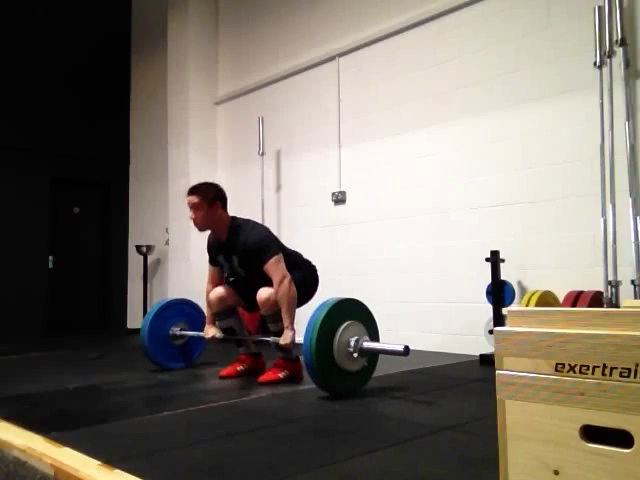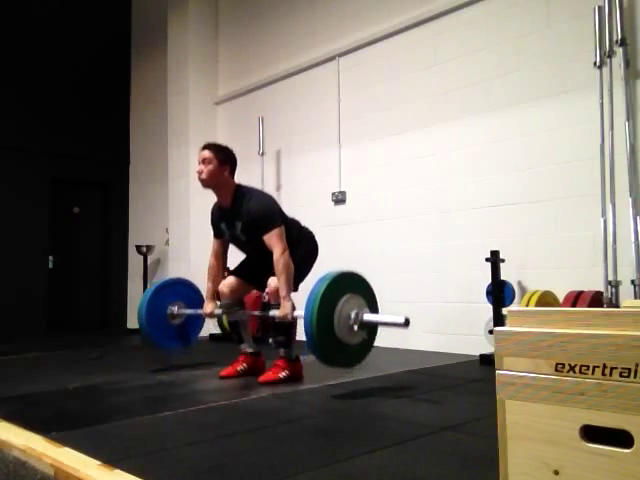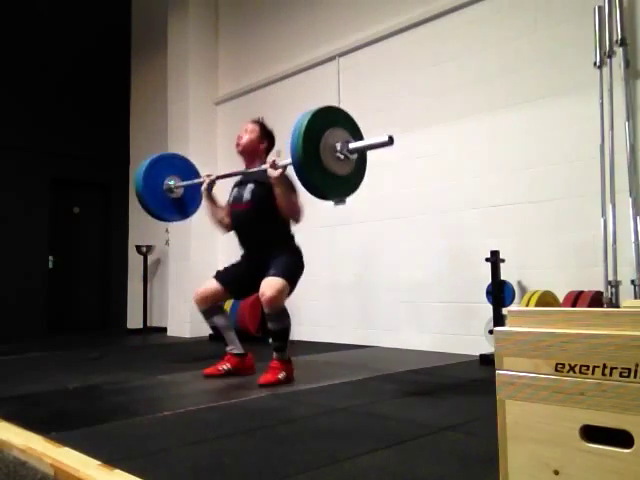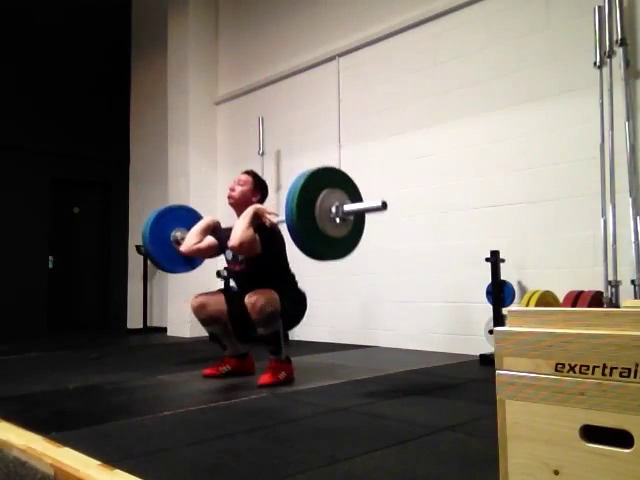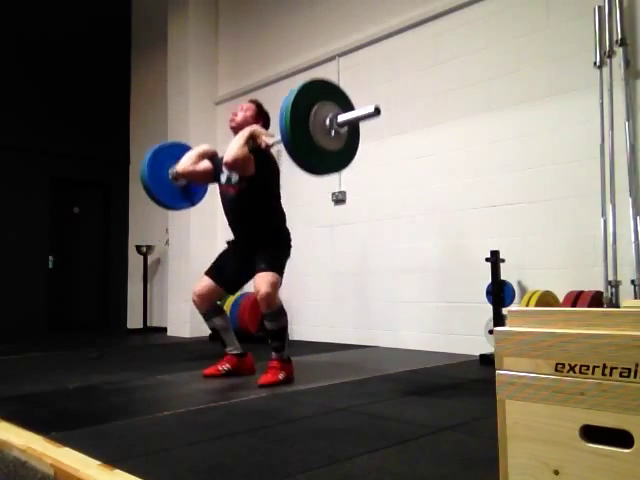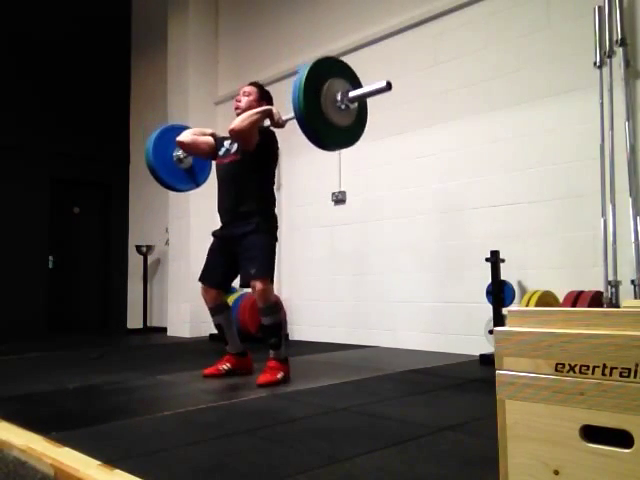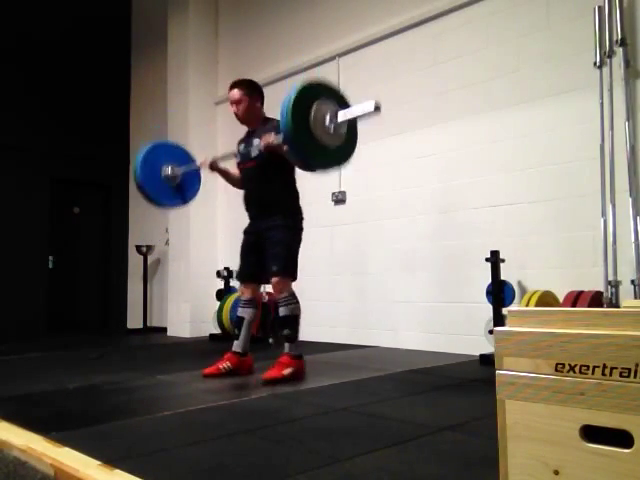
dt=0.7s
person 1, frame 1
left shoulder: (253, 237)
right shoulder: (214, 241)
left elbow: (282, 280)
right elbow: (213, 284)
left wrist: (288, 329)
right wrist: (210, 323)
left hip: (300, 277)
left knee: (266, 297)
right knee: (217, 297)
left ankle: (289, 362)
right ankle: (250, 356)
person 1, frame 2
left shoulder: (257, 205)
right shoulder: (218, 212)
left elbow: (281, 252)
right elbow: (217, 258)
left wrist: (286, 300)
right wrist: (209, 299)
left hip: (298, 248)
left knee: (274, 288)
right knee: (227, 290)
left ankle: (288, 362)
right ankle: (250, 356)
person 1, frame 3
left shoulder: (270, 176)
right shoulder: (238, 183)
left elbow: (294, 215)
right elbow: (227, 223)
left wrist: (277, 178)
right wrist: (208, 192)
left hip: (281, 256)
right hip: (252, 259)
left knee: (270, 294)
right knee: (204, 295)
left ankle: (281, 361)
right ankle: (237, 355)
person 1, frame 4
left shoulder: (265, 231)
right shoulder: (227, 234)
left elbow: (237, 245)
right elbow: (188, 248)
left wrist: (251, 211)
right wrist: (208, 223)
left hip: (286, 306)
left knee: (255, 300)
right knee: (200, 303)
left ankle: (281, 363)
right ankle: (238, 357)
person 1, frame 5
left shoulder: (260, 155)
right shoulder: (221, 161)
left elbow: (235, 160)
right elbow: (182, 171)
left wrist: (248, 134)
right wrist: (203, 151)
left hip: (271, 242)
right hip: (241, 243)
left knee: (265, 292)
right knee: (202, 294)
left ankle: (281, 362)
right ankle: (237, 356)
person 1, frame 6
left shoulder: (263, 138)
right shoulder: (224, 143)
left elbow: (237, 128)
right elbow: (183, 140)
left wrist: (267, 113)
right wrist: (210, 133)
left hip: (256, 227)
right hip: (228, 229)
left knee: (261, 289)
right knee: (211, 293)
left ankle: (278, 361)
right ankle: (237, 355)
person 1, frame 7
left shoulder: (277, 130)
right shoulder: (244, 143)
left wrist: (278, 147)
right wrist: (218, 169)
left hip: (282, 221)
right hip: (257, 224)
left knee: (279, 283)
right knee: (247, 288)
left ankle: (292, 356)
right ankle: (238, 355)
